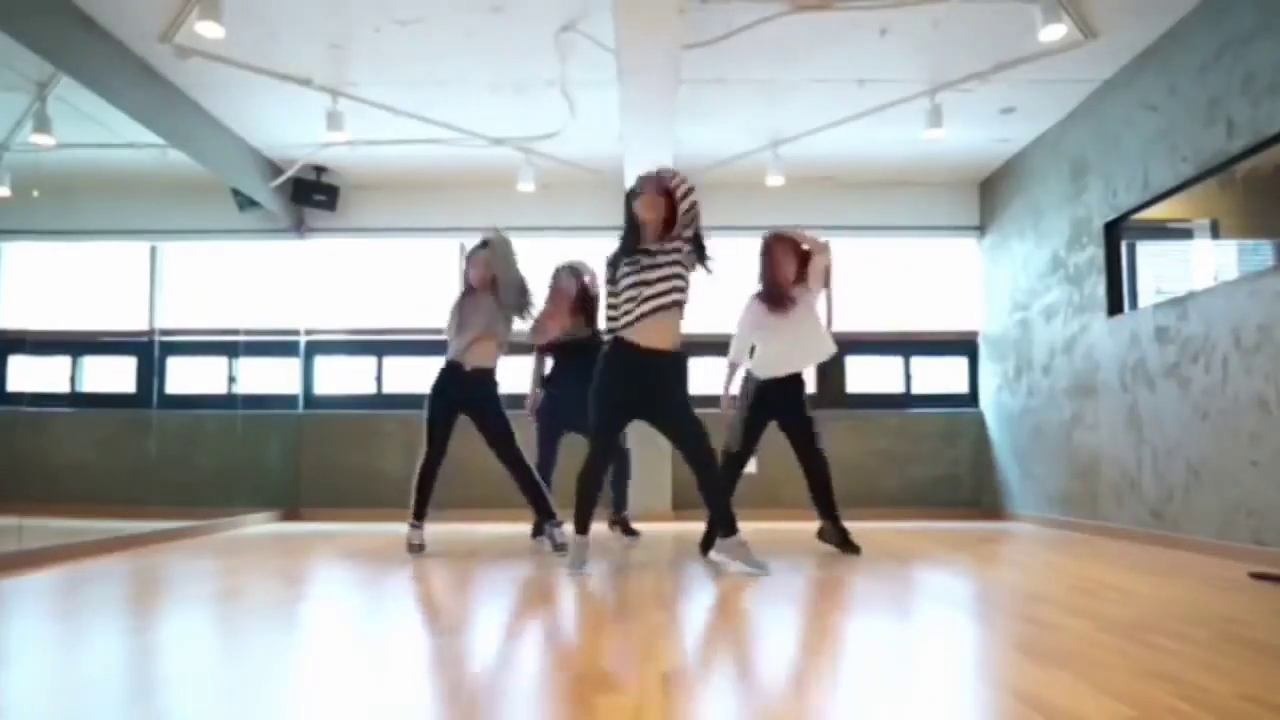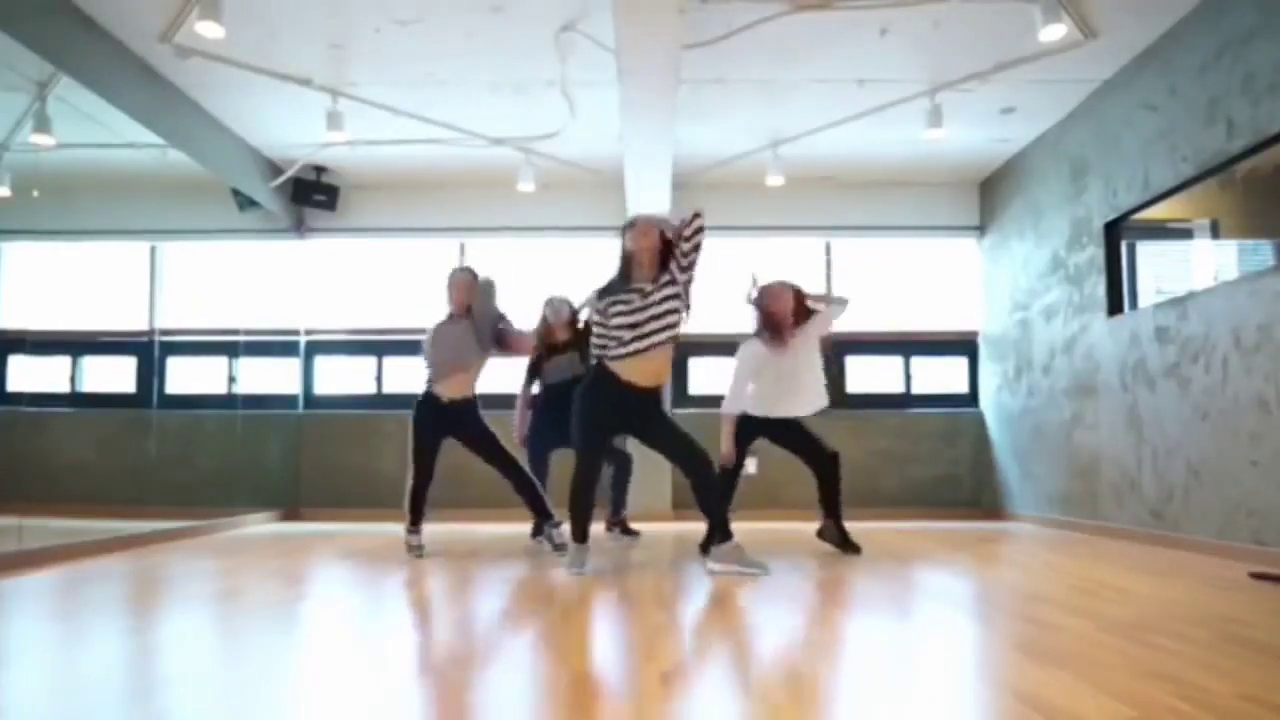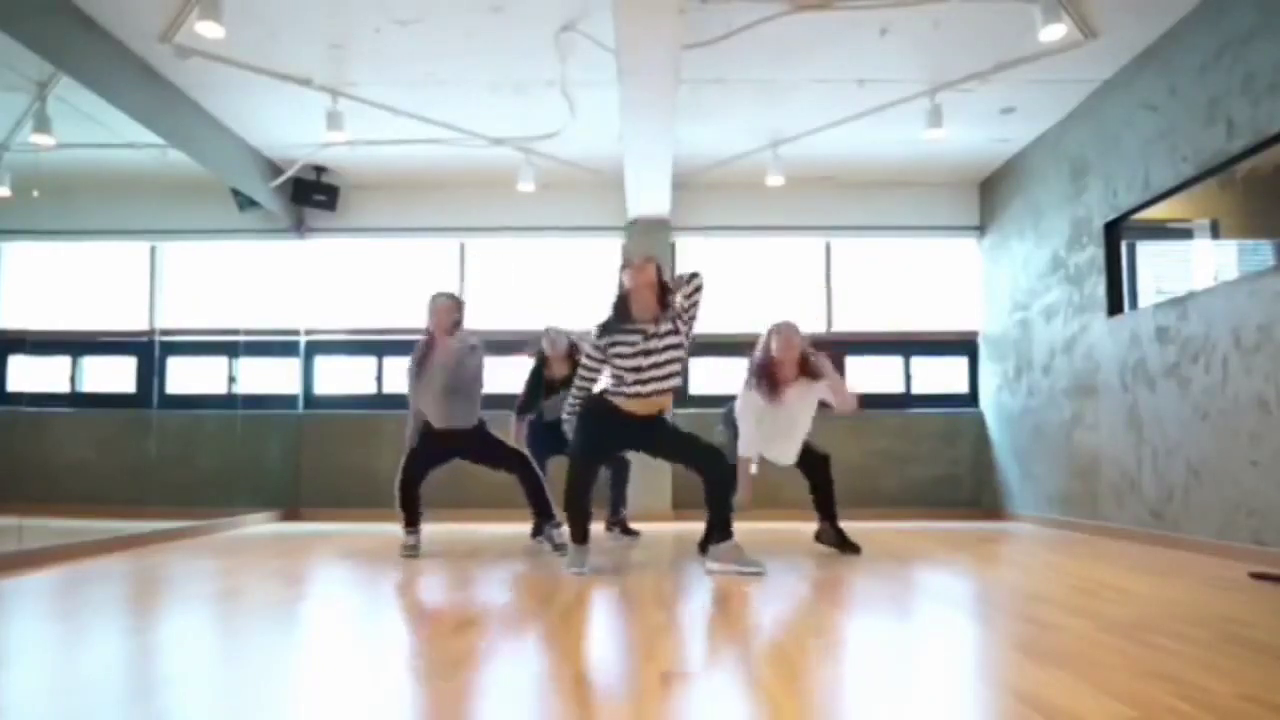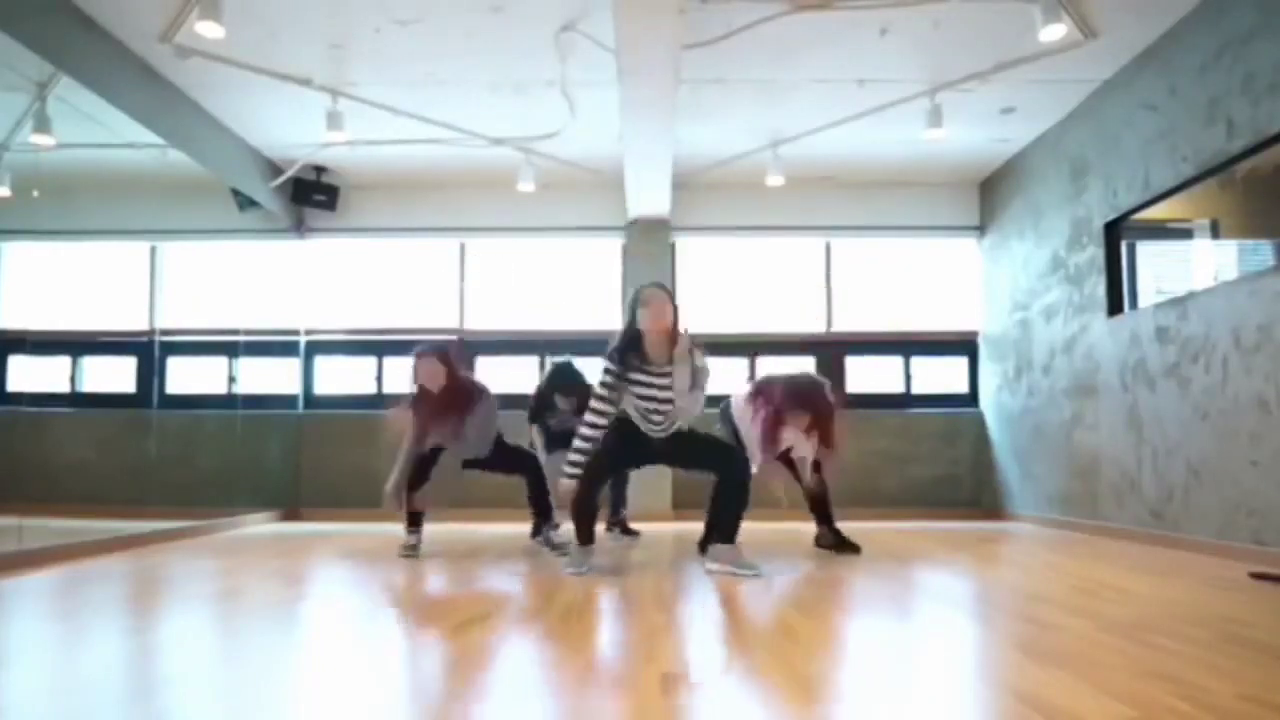
dt=0.2s
person 1, frame 1
left shoulder: (681, 246)
right shoulder: (621, 259)
left elbow: (688, 202)
right elbow: (612, 318)
left wrist: (665, 180)
left hip: (666, 368)
right hip: (623, 363)
left knee: (702, 454)
right knee: (599, 455)
left ankle: (728, 540)
right ankle: (580, 540)
person 1, frame 2
left shoulder: (676, 278)
right shoulder: (607, 296)
left elbow: (694, 224)
right elbow: (597, 349)
left wrist: (667, 227)
left hip: (647, 401)
right hip: (603, 392)
left knee: (700, 465)
right knee: (586, 471)
left ankle: (723, 546)
right ankle: (579, 546)
person 1, frame 3
left shoulder: (678, 317)
right shoulder: (608, 332)
left elbow: (693, 282)
right elbow: (583, 380)
left wrist: (671, 285)
right wrist: (569, 420)
left hip: (653, 423)
right hip: (605, 418)
left knee: (717, 464)
right knee: (578, 478)
left ankle: (722, 547)
right ankle: (579, 548)
person 1, frame 4
left shoulder: (689, 356)
right shoulder: (621, 359)
left elbow: (689, 411)
right elbow: (596, 416)
left wrist: (682, 369)
right wrist: (570, 471)
left hip: (673, 438)
right hip: (629, 436)
left knee: (736, 464)
right knee: (587, 480)
left ankle: (721, 548)
right ankle: (584, 547)
person 2, frame 1
left shoulder: (505, 297)
right shoulder: (462, 303)
left elbow: (506, 261)
left wrist: (495, 241)
left hip: (481, 384)
right hip: (450, 380)
left knee: (512, 456)
right knee: (433, 455)
left ankle: (550, 523)
right ankle: (416, 525)
person 2, frame 2
left shoulder: (481, 324)
right shoulder: (439, 329)
left hip: (464, 411)
right hip: (430, 408)
left knee: (509, 465)
right knee: (422, 473)
left ankle: (549, 524)
right ankle: (414, 531)
person 2, frame 3
left shoulder: (467, 351)
right shoulder: (421, 354)
right elbow: (417, 401)
left hip: (470, 432)
right hip: (434, 434)
left knee: (522, 464)
right knee: (408, 477)
left ankle: (548, 525)
right ankle: (411, 532)
person 2, frame 4
left shoulder: (477, 397)
right shoulder: (420, 402)
right elbow: (412, 446)
right wrist: (395, 485)
left hip: (484, 449)
right hip: (443, 450)
left knee: (529, 464)
right knee: (410, 481)
left ankle: (544, 527)
right ankle: (413, 533)
person 3, frame 1
left shoulder: (807, 291)
right shoulder: (758, 304)
left elbow: (822, 253)
right elbow: (739, 349)
left wrist: (794, 238)
right wrist: (726, 388)
left hip: (792, 385)
right hip: (762, 385)
left knee: (812, 455)
right knee: (735, 455)
left ankle: (831, 525)
right ankle: (716, 527)
person 3, frame 2
left shoulder: (809, 329)
right shoulder: (755, 346)
left elbow: (841, 304)
right elbow: (735, 394)
left wrist: (807, 298)
right wrist: (726, 439)
left hip: (785, 417)
right hip: (750, 415)
left knee: (827, 459)
right knee: (730, 466)
left ankle: (832, 526)
person 3, frame 3
left shoulder: (815, 377)
right shoulder: (757, 385)
left elbow: (848, 405)
right elbow: (746, 441)
left wrist: (830, 374)
right wrist: (743, 486)
right hip: (741, 425)
left knee: (819, 465)
left ankle: (829, 528)
person 3, frame 4
right shoulder: (759, 405)
left elbow: (804, 450)
right elbow: (756, 454)
left wrist: (808, 475)
right hip: (735, 419)
left knee: (814, 483)
left ankle: (827, 531)
person 4, frame 1
left shoulder: (588, 309)
left elbow: (596, 292)
right elbow: (540, 354)
left wrist: (584, 271)
right wrist: (535, 393)
left hip: (588, 399)
right hip: (556, 399)
left knee: (618, 454)
right knee: (545, 461)
left ankle: (619, 517)
right ankle: (542, 519)
person 4, frame 2
left shoulder: (584, 339)
right shoulder: (541, 348)
right elbow: (527, 387)
right wrist: (520, 426)
right hip: (545, 423)
left knee: (622, 460)
right knee: (537, 472)
left ankle: (616, 519)
right ankle: (541, 522)
person 4, frame 3
left shoulder: (580, 369)
right shoulder: (538, 376)
right elbow: (521, 415)
right hip: (544, 435)
left knee: (620, 463)
left ankle: (616, 519)
person 4, frame 4
left shoulder: (586, 392)
right shoulder: (543, 395)
right elbow: (535, 424)
right wrist: (543, 455)
left hip: (576, 435)
right hip: (550, 437)
left ankle: (616, 519)
